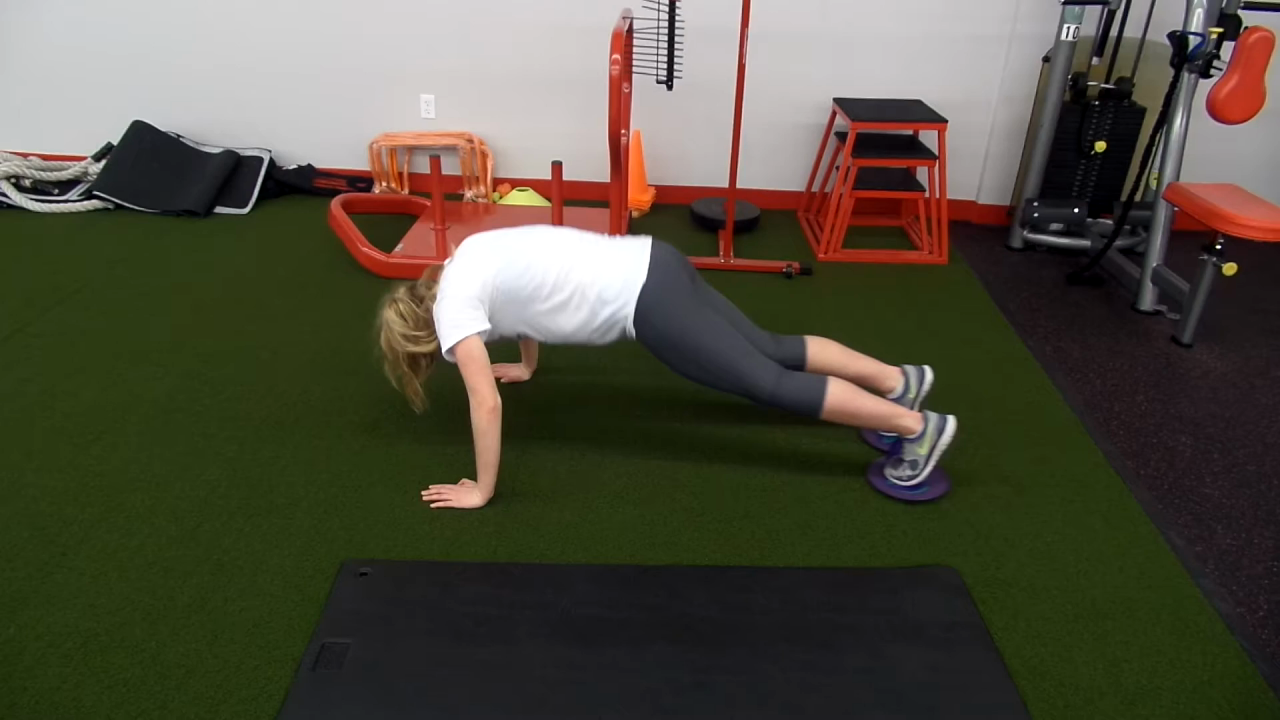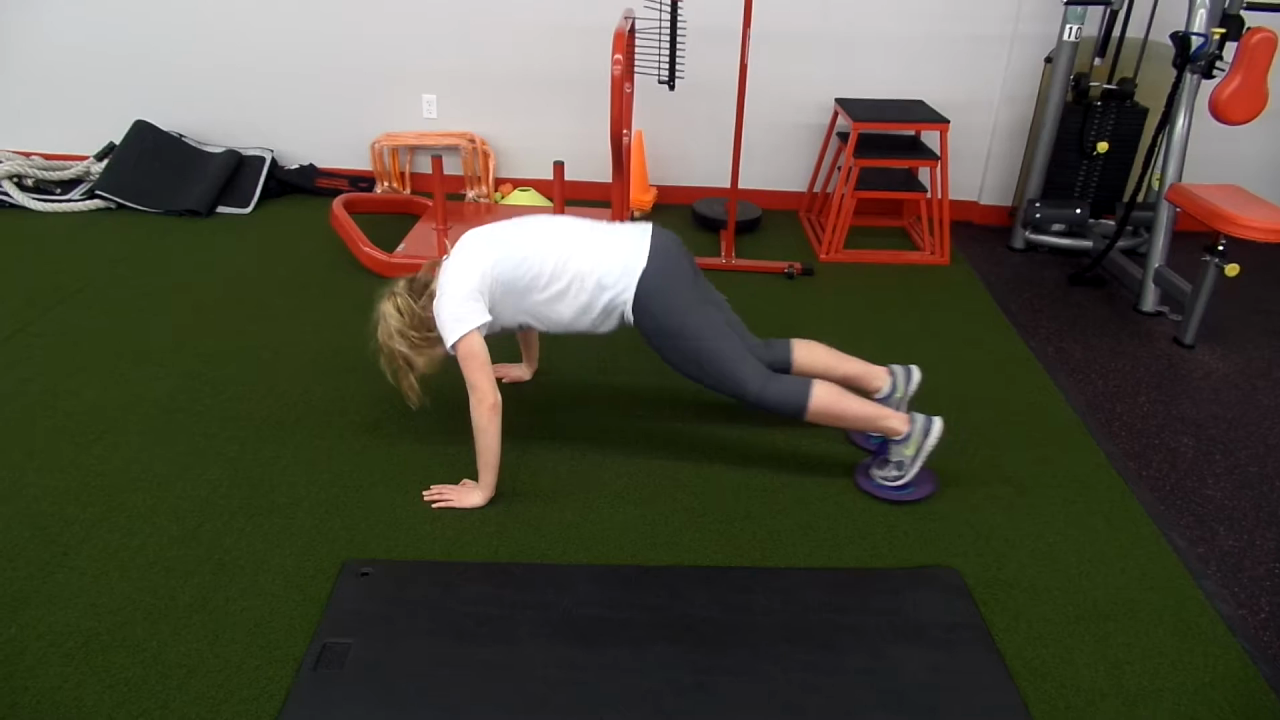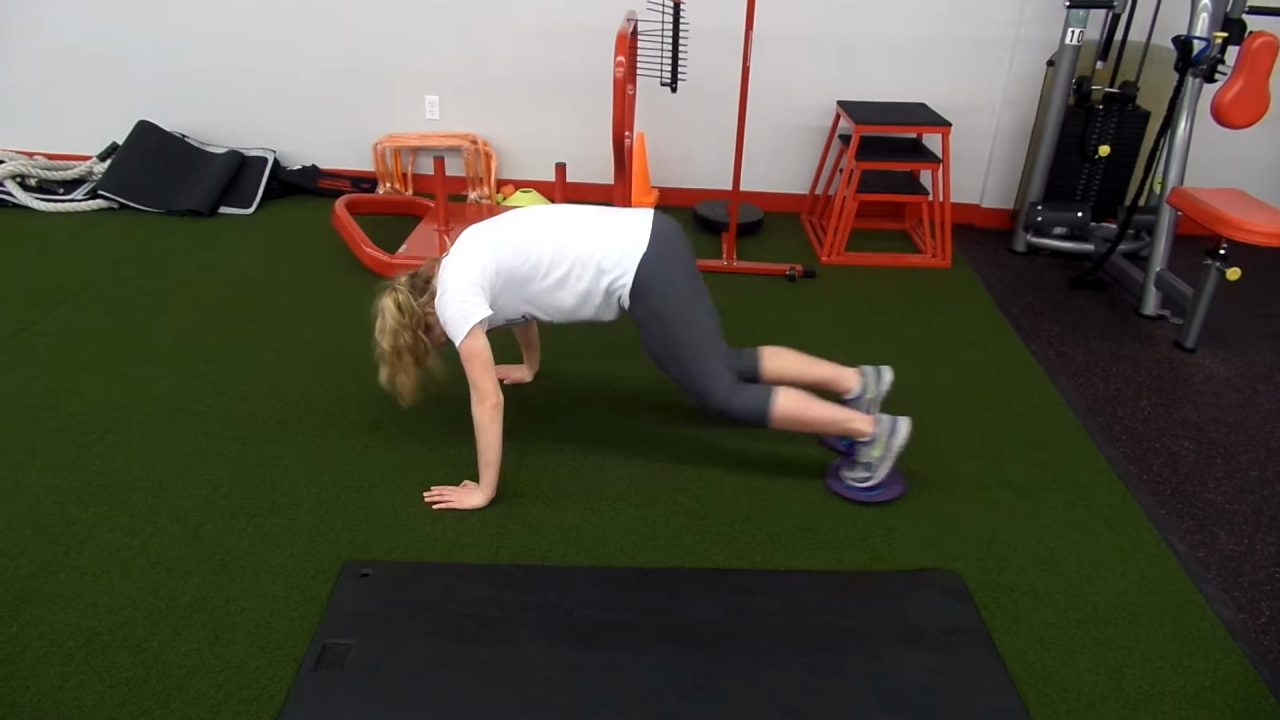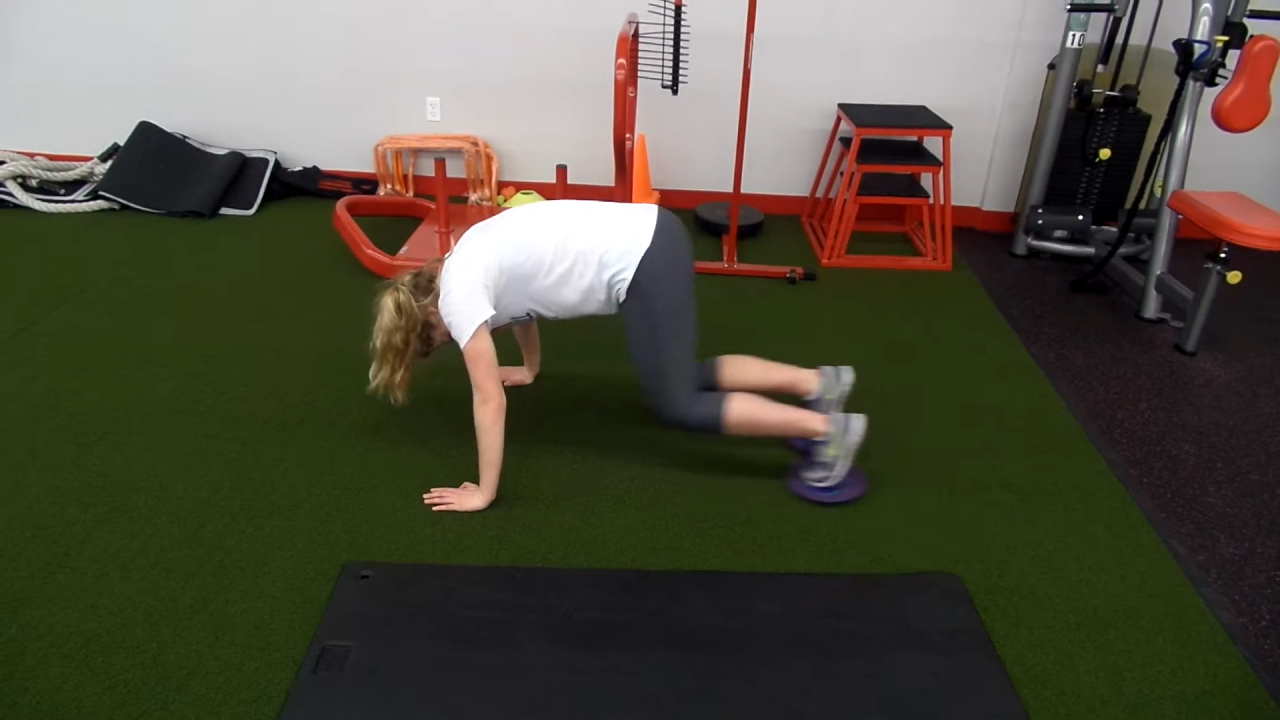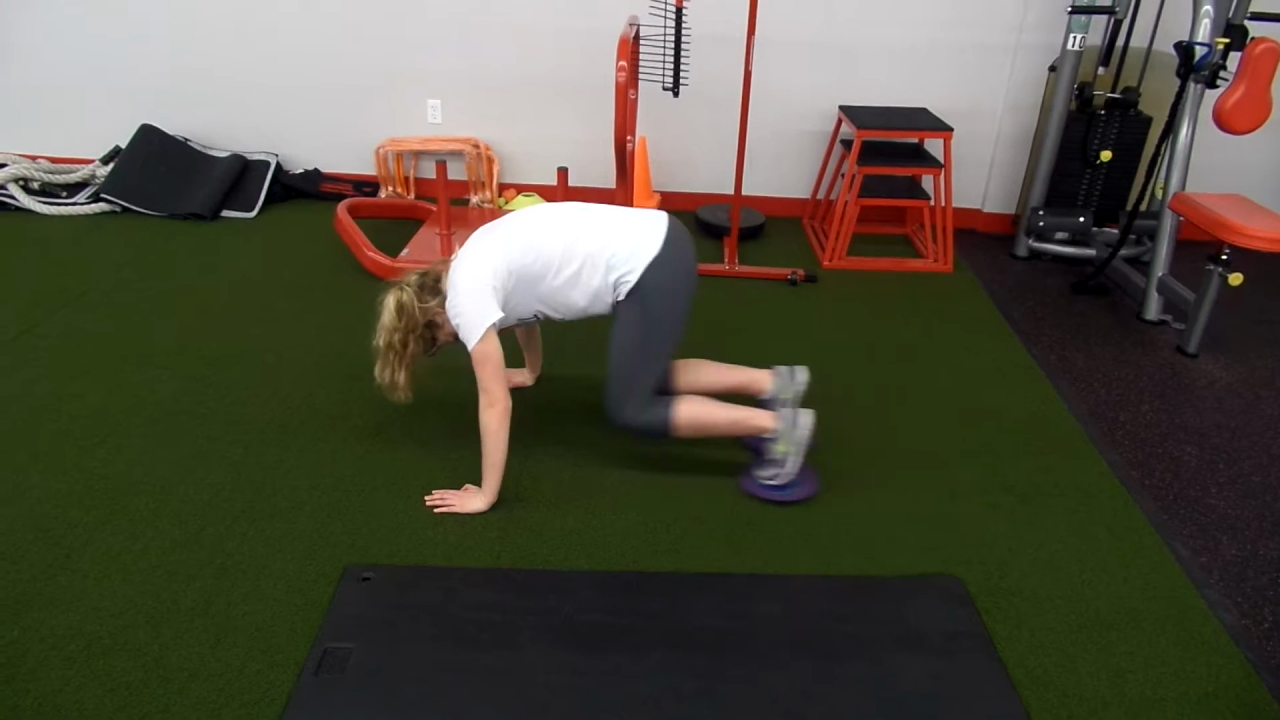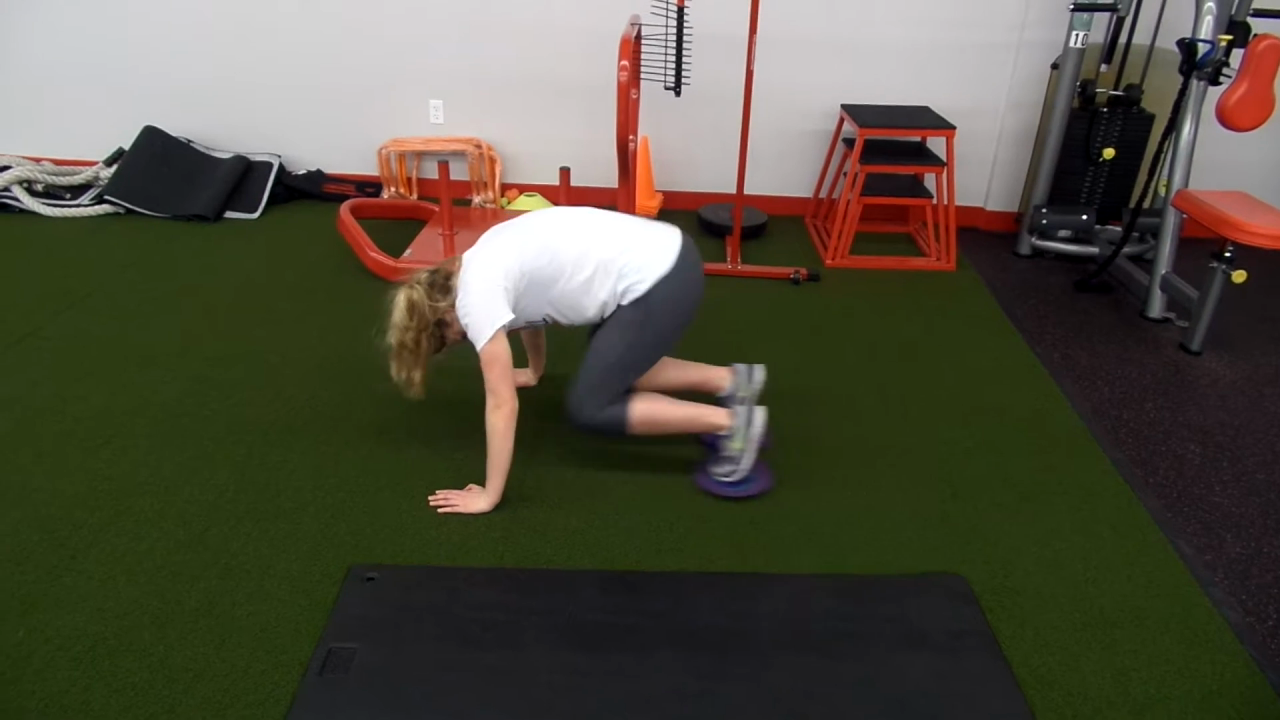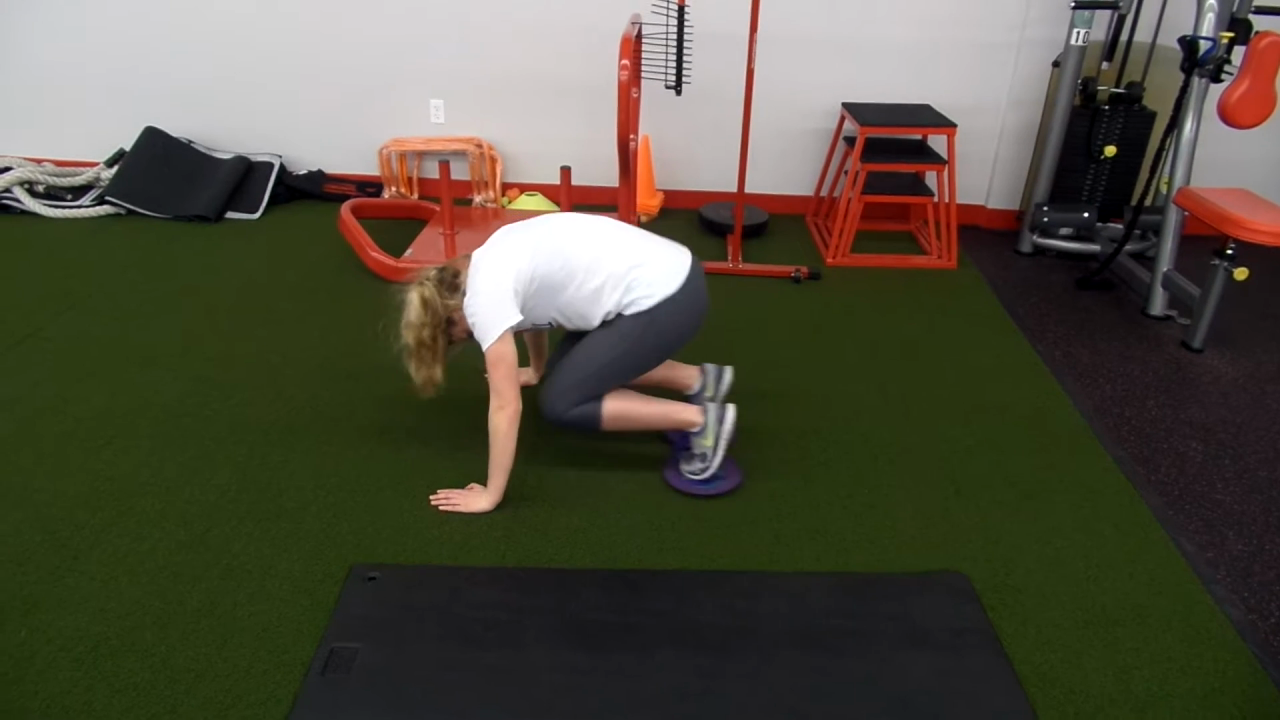
dt=0.1s
person 1, frame 1
left shoulder: (450, 307)
right shoulder: (466, 262)
left elbow: (485, 405)
left wrist: (481, 490)
right wrist: (527, 366)
left hip: (645, 298)
right hip: (652, 264)
left knee: (763, 381)
right knee: (767, 349)
left ankle: (919, 428)
right ankle: (901, 380)
person 1, frame 2
left shoulder: (450, 301)
right shoulder: (465, 258)
left elbow: (486, 401)
left wrist: (483, 489)
right wrist: (528, 365)
left hip: (639, 285)
right hip: (651, 252)
left knee: (750, 382)
right knee: (756, 352)
left ankle: (903, 428)
right ankle: (886, 380)
person 1, frame 3
left shoulder: (453, 295)
right shoulder: (469, 259)
left elbow: (486, 401)
left wrist: (484, 490)
right wrist: (529, 366)
left hip: (646, 268)
right hip: (648, 237)
left knee: (718, 394)
right knee: (724, 364)
left ankle: (870, 429)
right ankle: (857, 382)
person 1, frame 4
left shoulder: (456, 297)
right shoulder: (465, 263)
left elbow: (489, 400)
left wrist: (484, 493)
right wrist: (531, 367)
left hip: (640, 262)
right hip: (651, 233)
left knee: (679, 406)
right knee: (687, 378)
left ankle: (825, 426)
right ankle: (817, 382)
person 1, frame 5
left shoulder: (465, 294)
right shoulder: (477, 261)
left elbow: (494, 403)
left wrist: (486, 495)
right wrist: (532, 369)
left hip: (652, 269)
right hip: (658, 242)
left knee: (631, 412)
right knee: (644, 380)
left ankle: (773, 425)
right ankle: (767, 382)
person 1, frame 6
left shoulder: (475, 297)
right shoulder: (475, 266)
left elbow: (502, 405)
left wrist: (489, 496)
right wrist: (536, 369)
left hip: (661, 281)
right hip: (665, 256)
left knee: (588, 408)
right knee: (611, 376)
left ankle: (728, 421)
right ankle: (727, 381)
person 1, frame 7
left shoulder: (483, 295)
right shoulder: (491, 257)
left elbow: (506, 405)
left wrist: (490, 495)
right wrist: (537, 370)
left hip: (665, 300)
right hip: (667, 274)
left knee: (560, 403)
right knee: (571, 370)
left ankle: (698, 418)
right ankle: (695, 380)
